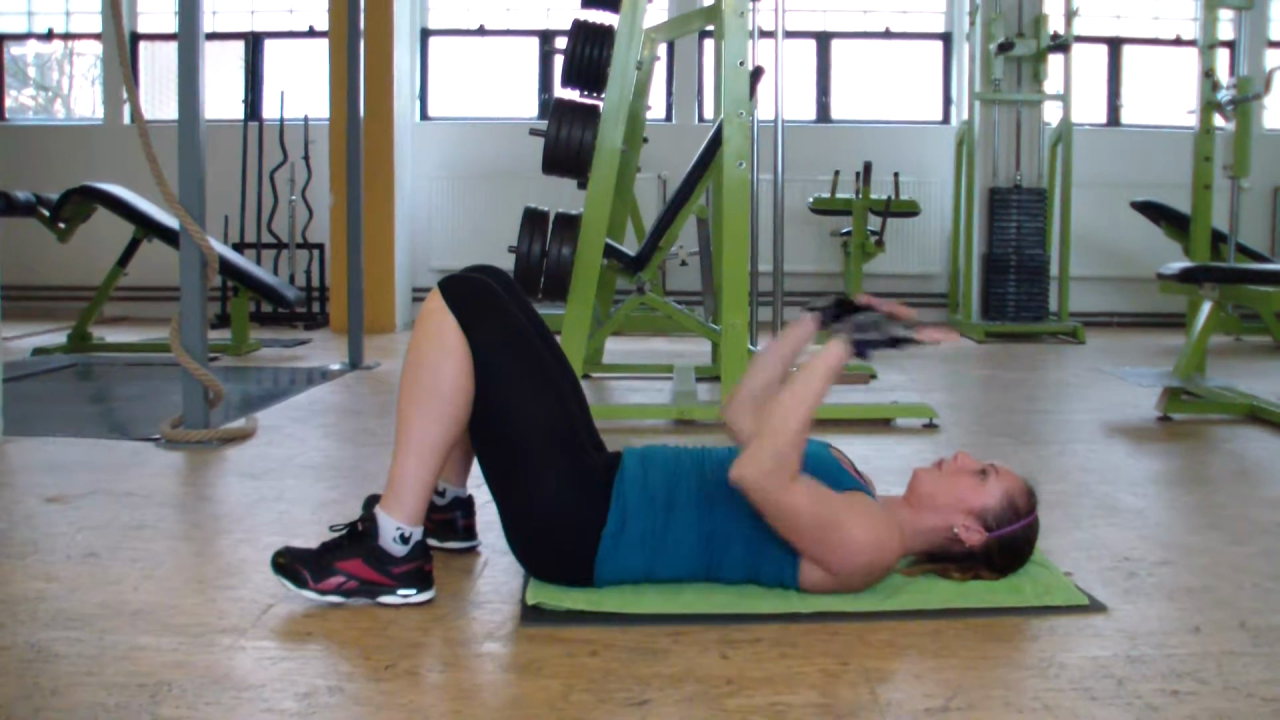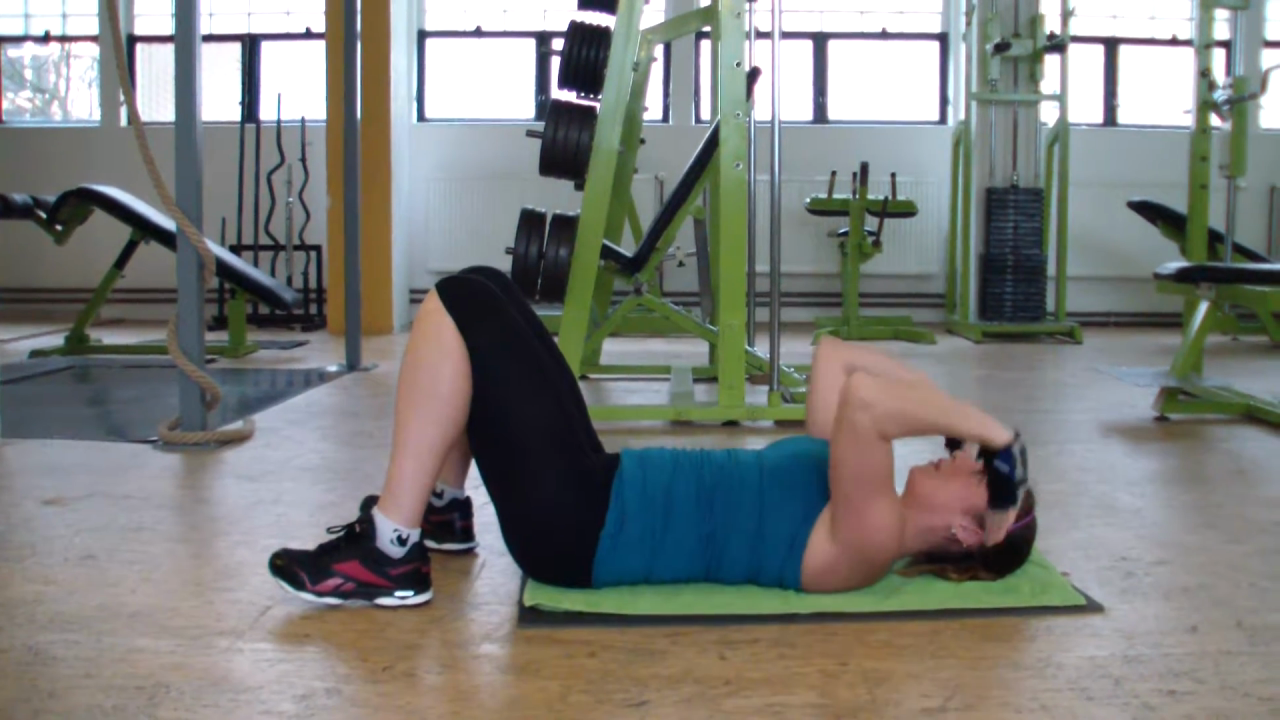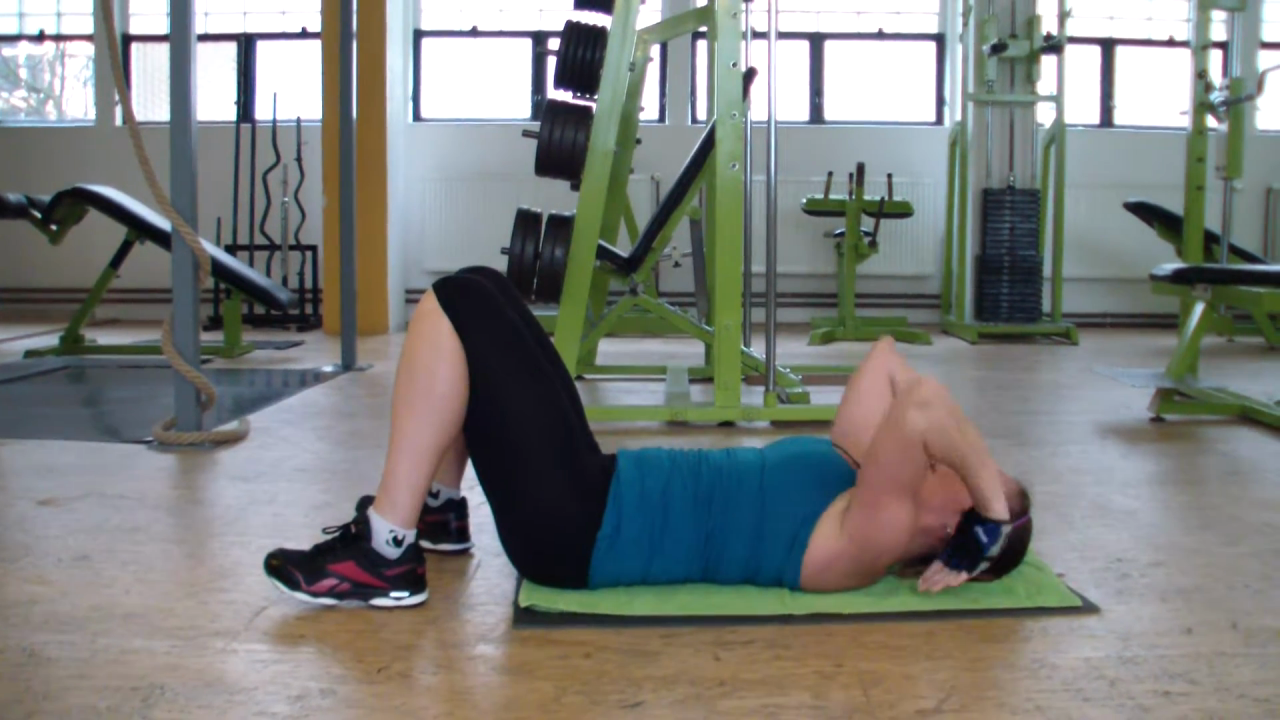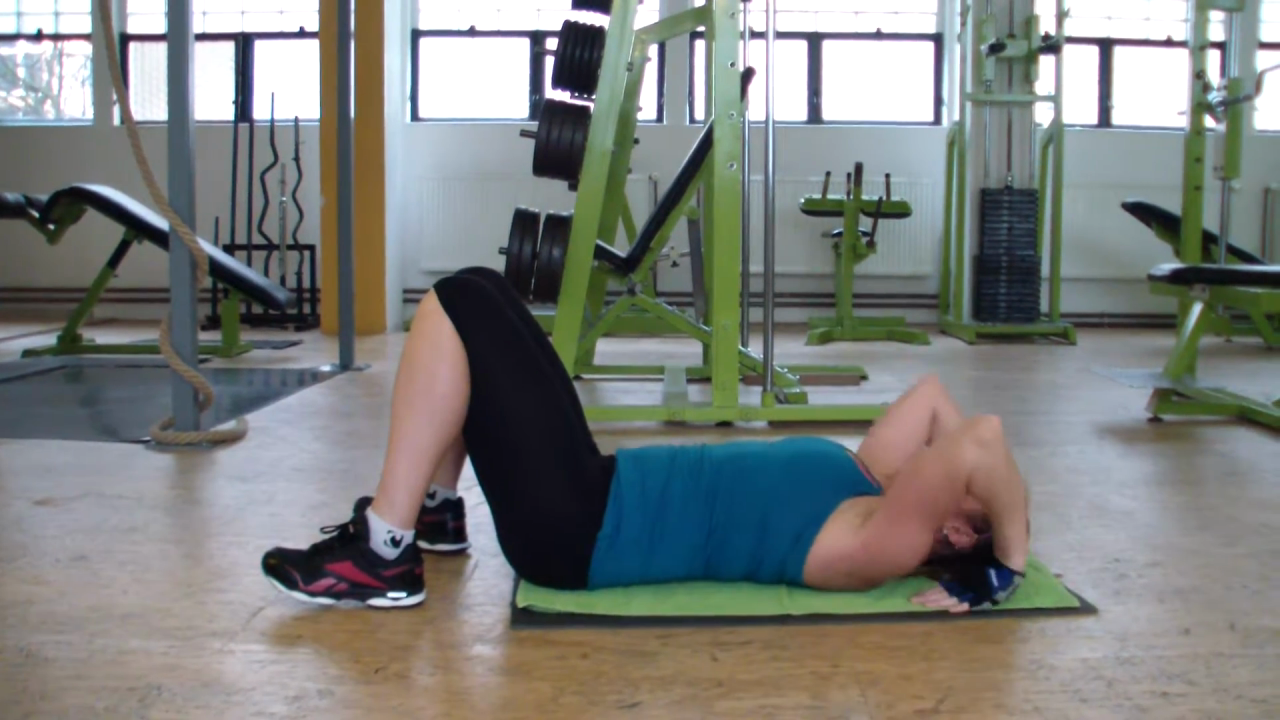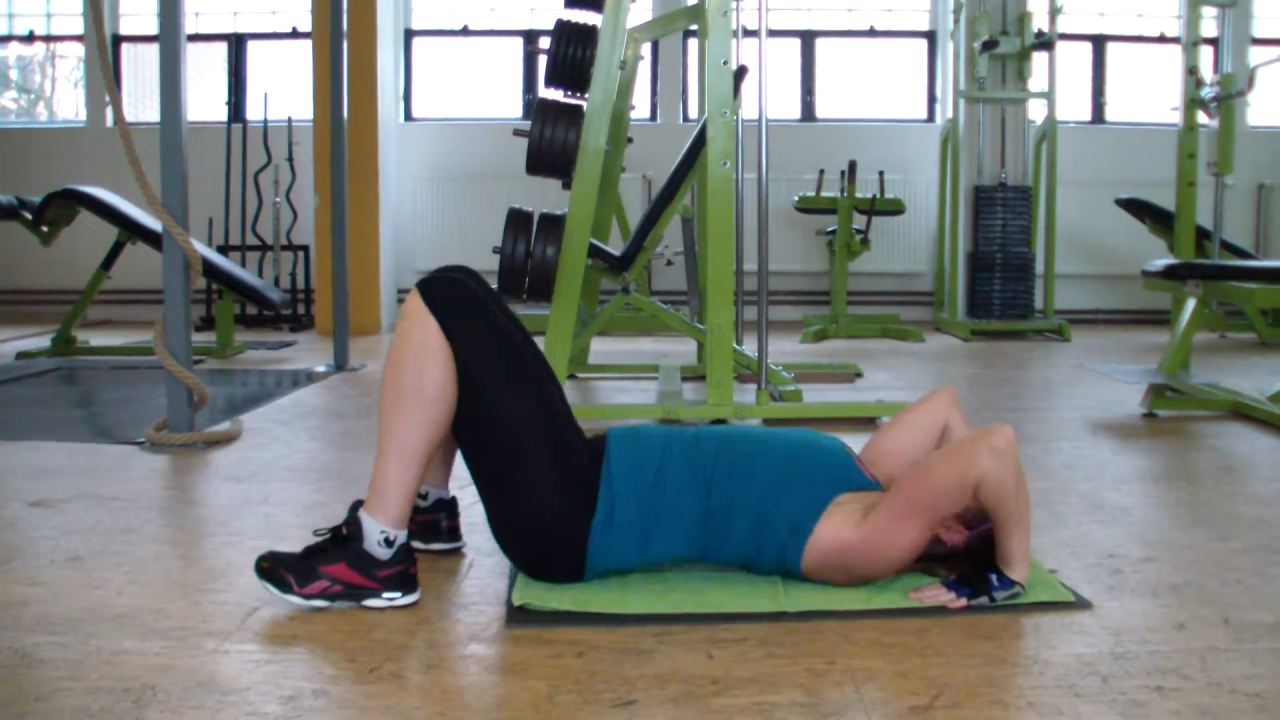
dt=0.3s
person 1, frame 1
left shoulder: (866, 545)
right shoulder: (856, 501)
left elbow: (754, 470)
right elbow: (744, 413)
left wrist: (829, 354)
right wrist: (820, 323)
left hip: (579, 531)
right hip: (603, 495)
left knee: (460, 305)
right knee: (481, 289)
left ankle: (391, 553)
right ankle: (443, 510)
person 1, frame 2
left shoulder: (871, 542)
right shoulder: (865, 506)
left elbow: (857, 396)
right elbow: (829, 358)
left wrist: (990, 433)
right wrist: (960, 411)
left hip: (578, 532)
right hip: (604, 493)
left knee: (458, 304)
right knee: (479, 289)
left ankle: (389, 553)
right ankle: (442, 510)
person 1, frame 3
left shoulder: (873, 539)
right shoulder: (859, 483)
left elbow: (928, 410)
right elbow: (885, 359)
left wrist: (996, 521)
right wrist: (971, 459)
left hip: (573, 534)
right hip: (596, 499)
left knee: (455, 306)
right knee: (477, 291)
left ankle: (386, 554)
right ankle: (438, 511)
person 1, frame 4
left shoulder: (885, 546)
right shoulder: (873, 489)
left elbow: (983, 438)
right elbow: (928, 392)
right wrist: (960, 445)
left hip: (574, 533)
right hip: (597, 493)
left knee: (458, 307)
right knee: (476, 292)
left ankle: (382, 555)
right ankle: (435, 513)
person 1, frame 5
left shoulder: (874, 543)
right shoulder: (870, 488)
right elbow: (945, 403)
left hip: (566, 515)
right hip: (591, 477)
left knee: (437, 302)
right knee: (452, 295)
left ankle: (376, 554)
right ankle: (426, 511)
